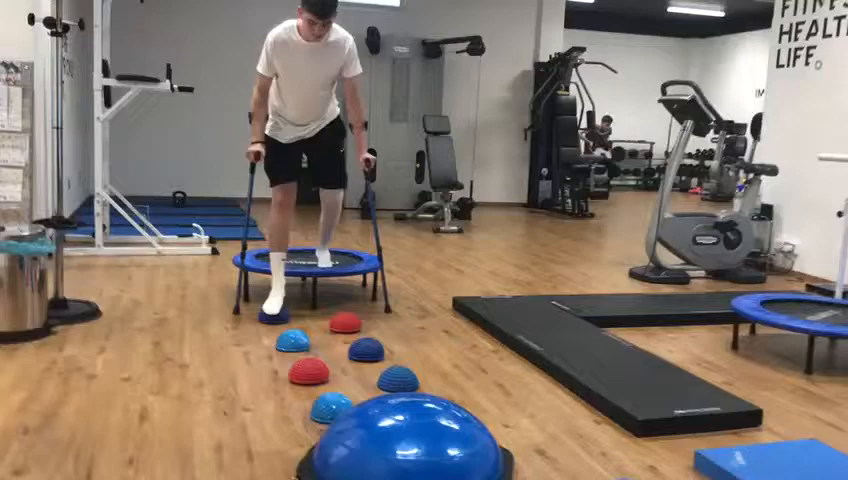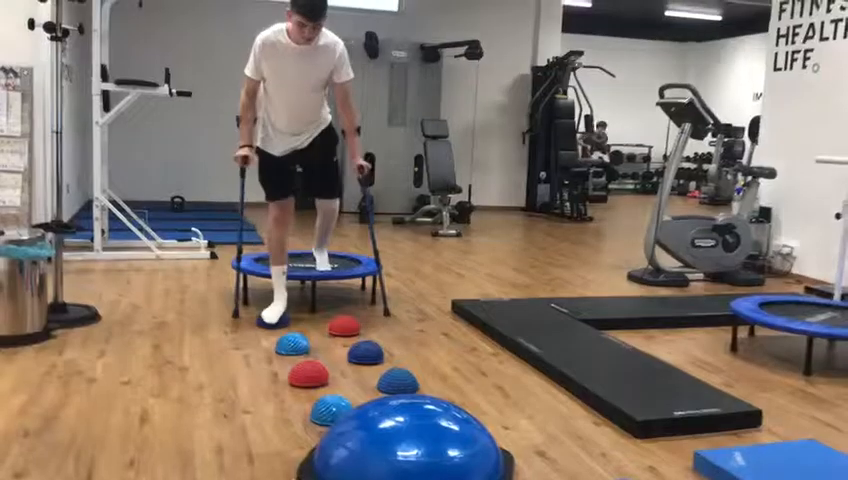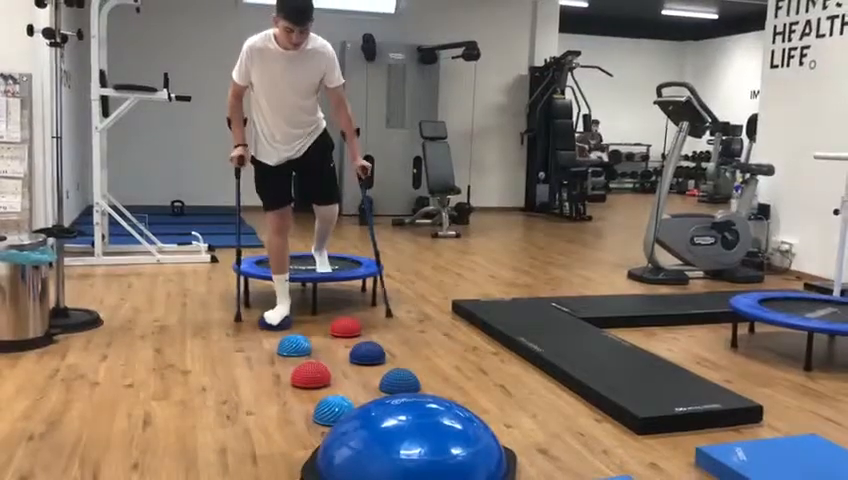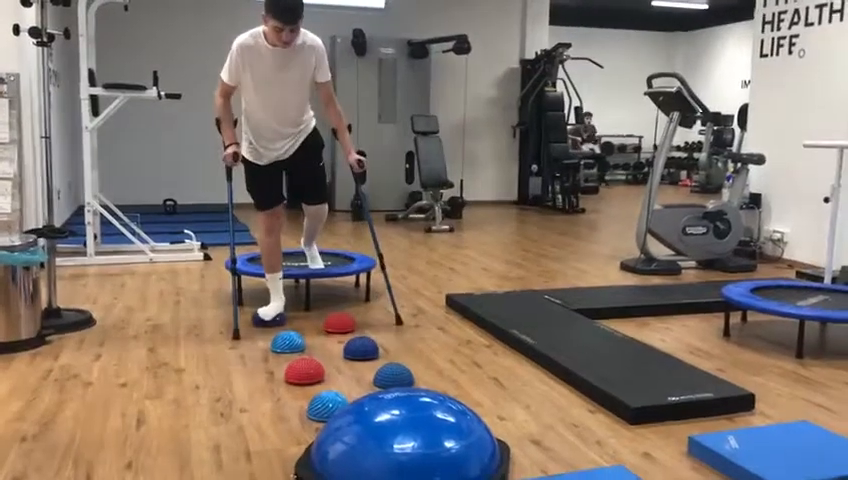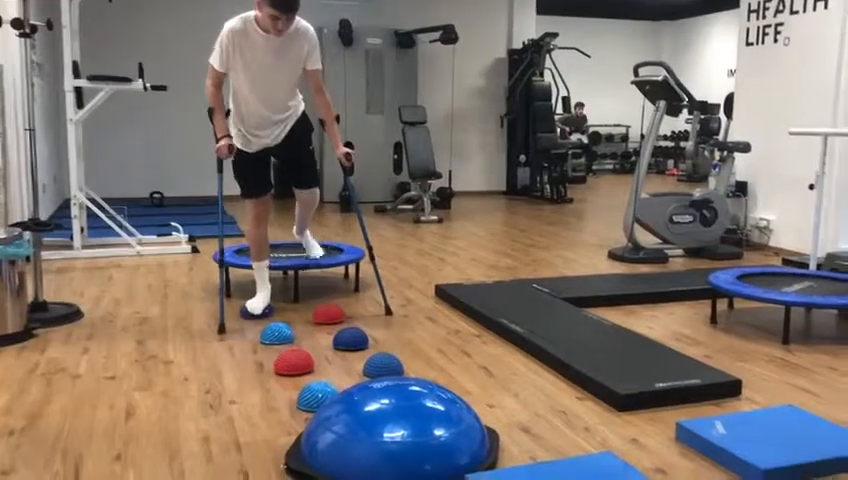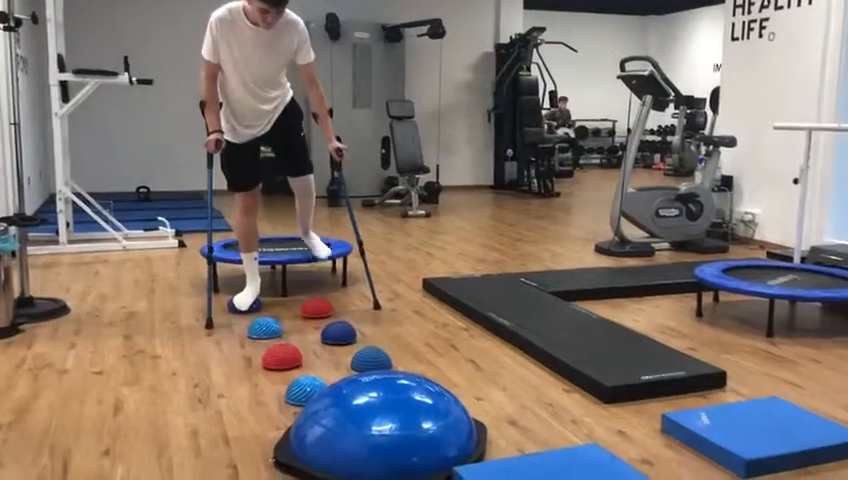
dt=0.3s
person 1, frame 1
left shoulder: (344, 43)
right shoulder: (278, 38)
left elbow: (353, 97)
right elbow: (261, 92)
left wrist: (362, 148)
right wrist: (257, 139)
left hip: (325, 125)
right hip: (282, 128)
left knee: (333, 196)
right knee: (282, 199)
left ankle: (323, 248)
right ankle: (278, 286)
person 1, frame 2
left shoulder: (334, 47)
right shoulder: (266, 42)
left elbow: (344, 102)
right elbow: (249, 95)
left wrist: (355, 153)
right wrist: (245, 143)
left hip: (318, 134)
right hip: (274, 140)
left knee: (329, 203)
right knee: (279, 212)
left ankle: (320, 249)
right ankle: (279, 297)
person 1, frame 3
left shoulder: (323, 52)
right shoulder: (254, 48)
left elbow: (340, 105)
right elbow: (235, 96)
left wrist: (356, 154)
right wrist: (239, 143)
left hip: (313, 140)
right hip: (268, 148)
left knee: (329, 209)
right knee: (278, 221)
left ankle: (319, 250)
right ankle: (283, 302)
person 1, frame 4
left shoulder: (313, 47)
right shoulder: (244, 47)
left elbow: (329, 101)
right elbow: (223, 96)
left wrist: (349, 150)
right wrist: (231, 142)
left hip: (303, 138)
right hip: (258, 148)
left knee: (318, 207)
right knee: (270, 220)
left ankle: (309, 245)
right ankle: (276, 299)
person 1, frame 5
left shoulder: (305, 34)
right shoulder: (234, 31)
left elbow: (318, 91)
right elbow: (214, 84)
left wrist: (337, 142)
right wrist: (223, 133)
left hip: (291, 123)
right hip: (247, 133)
left knee: (310, 192)
right knee: (258, 208)
left ankle: (301, 232)
right ankle: (263, 288)
person 1, frame 6
left shoulder: (294, 26)
left elbow: (311, 83)
right elbow: (209, 78)
left wrist: (330, 137)
right wrist: (214, 128)
left hip: (281, 110)
right hip: (236, 122)
left knee: (304, 181)
right knee: (247, 200)
left ankle: (306, 233)
right ankle: (252, 282)
